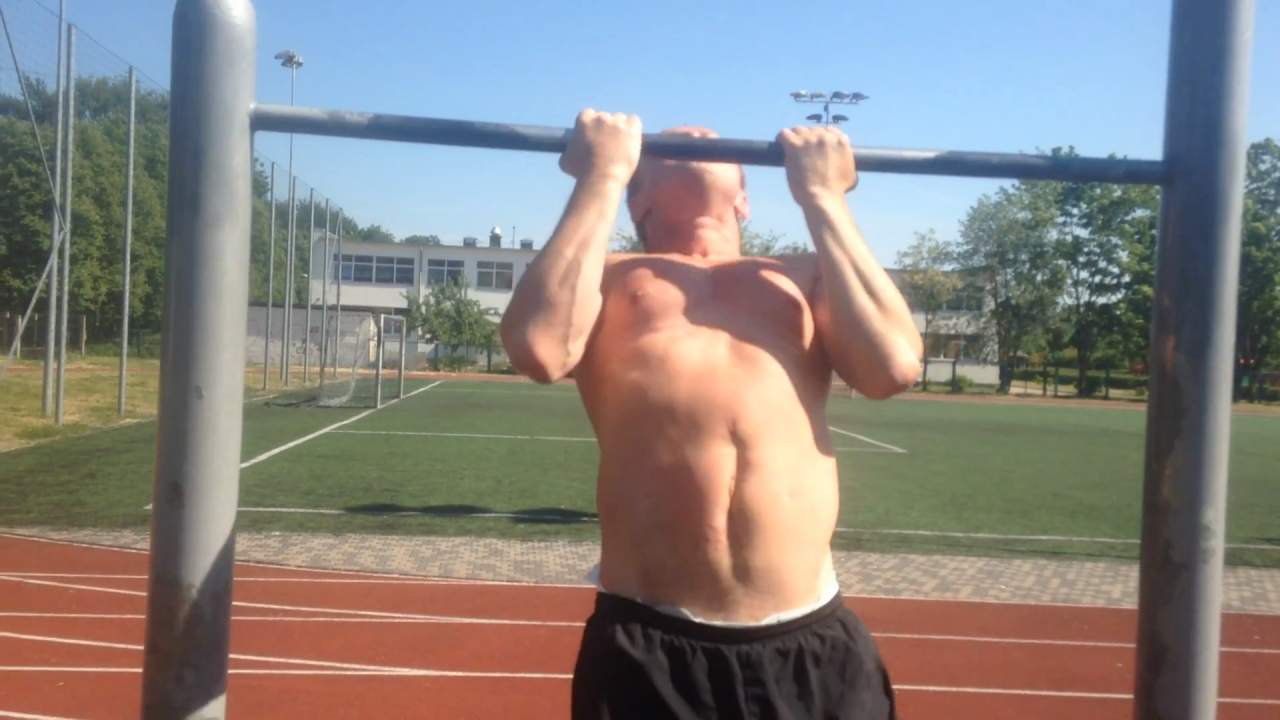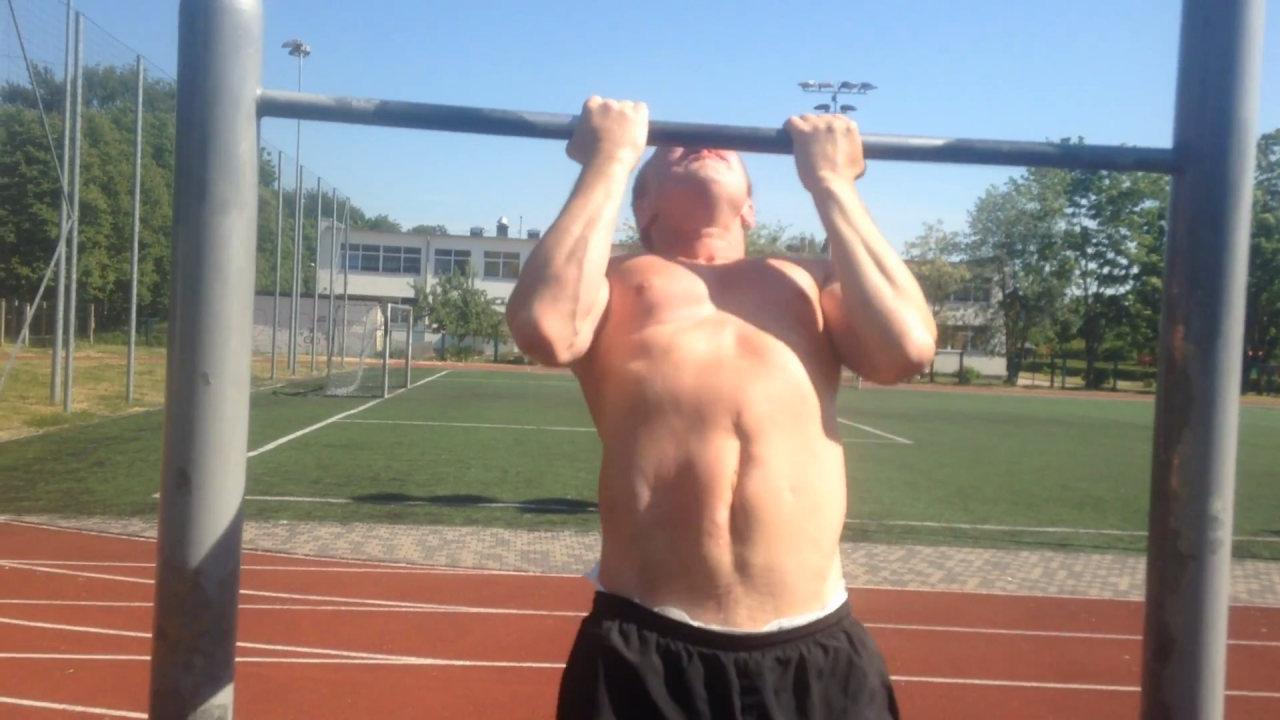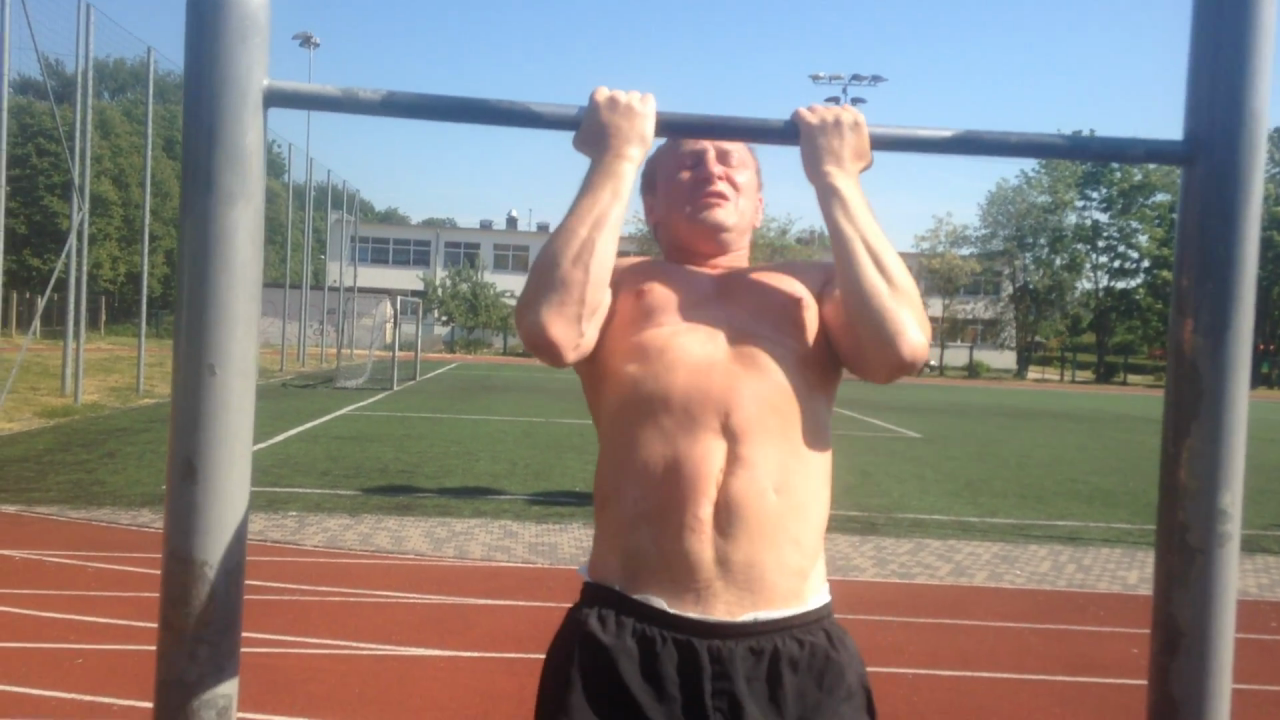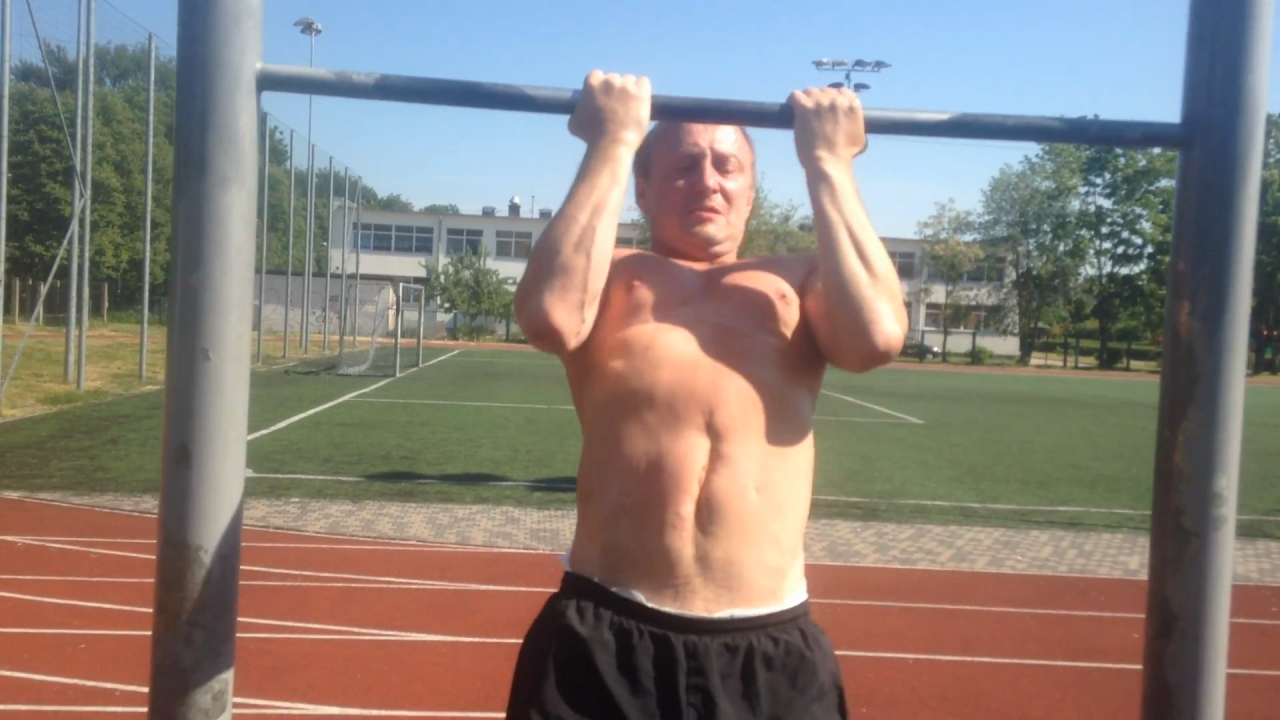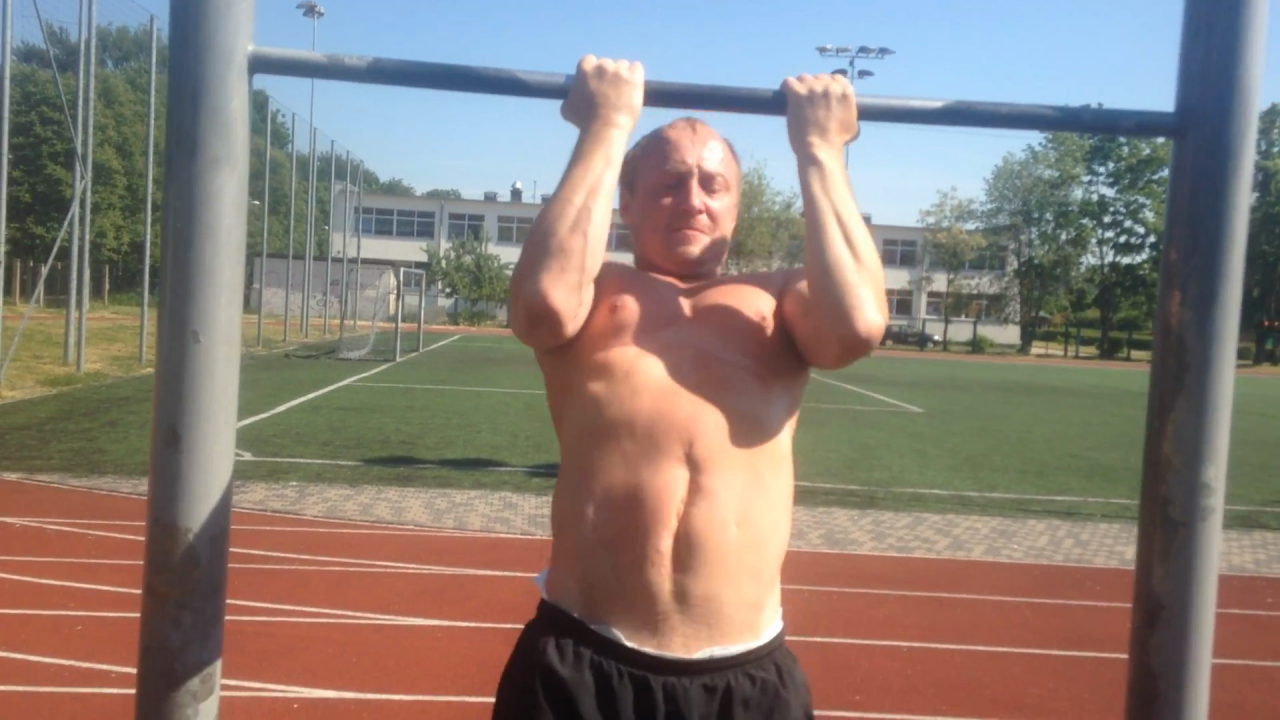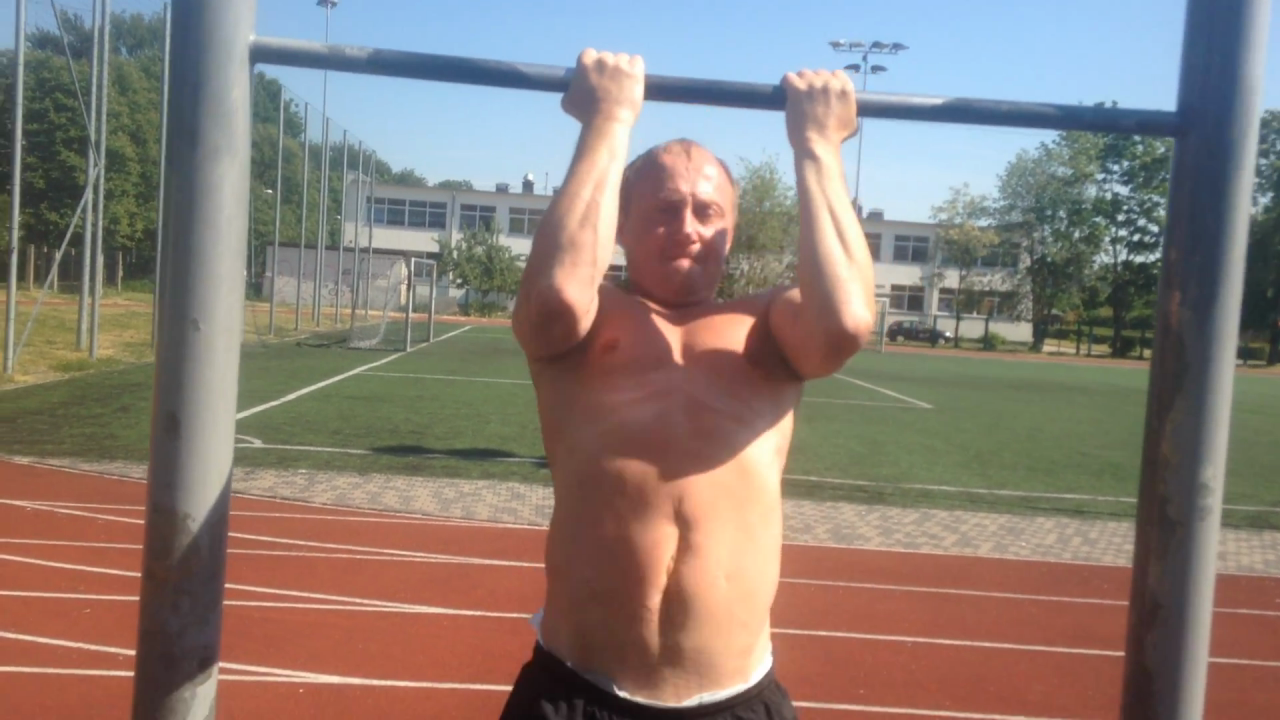
dt=0.2s
person 1, frame 1
left shoulder: (805, 277)
right shoulder: (605, 282)
left elbow: (894, 366)
right elbow: (538, 349)
left wrist: (823, 195)
right wrist: (602, 173)
right hip: (646, 651)
person 1, frame 2
left shoulder: (812, 280)
right shoulder: (613, 281)
left elbow: (907, 347)
right elbow: (545, 328)
left wrist: (831, 182)
right wrist: (609, 161)
person 1, frame 3
left shoulder: (812, 287)
right shoulder: (618, 283)
left elbow: (901, 346)
right elbow: (552, 328)
left wrist: (836, 176)
right wrist: (617, 157)
person 1, frame 4
left shoulder: (796, 283)
right shoulder: (611, 278)
left elbow: (877, 335)
right elbow: (551, 316)
left wrist: (828, 159)
right wrist: (613, 141)
right hip: (604, 639)
person 1, frame 5
left shoulder: (774, 304)
right shoulder: (592, 297)
left elbow: (858, 324)
right elbow: (545, 300)
left wrist: (819, 149)
right wrist: (607, 126)
person 1, frame 6
left shoulder: (764, 331)
right shoulder: (581, 332)
left elbow: (847, 318)
right elbow: (560, 290)
left wrist: (817, 146)
right wrist: (610, 119)
